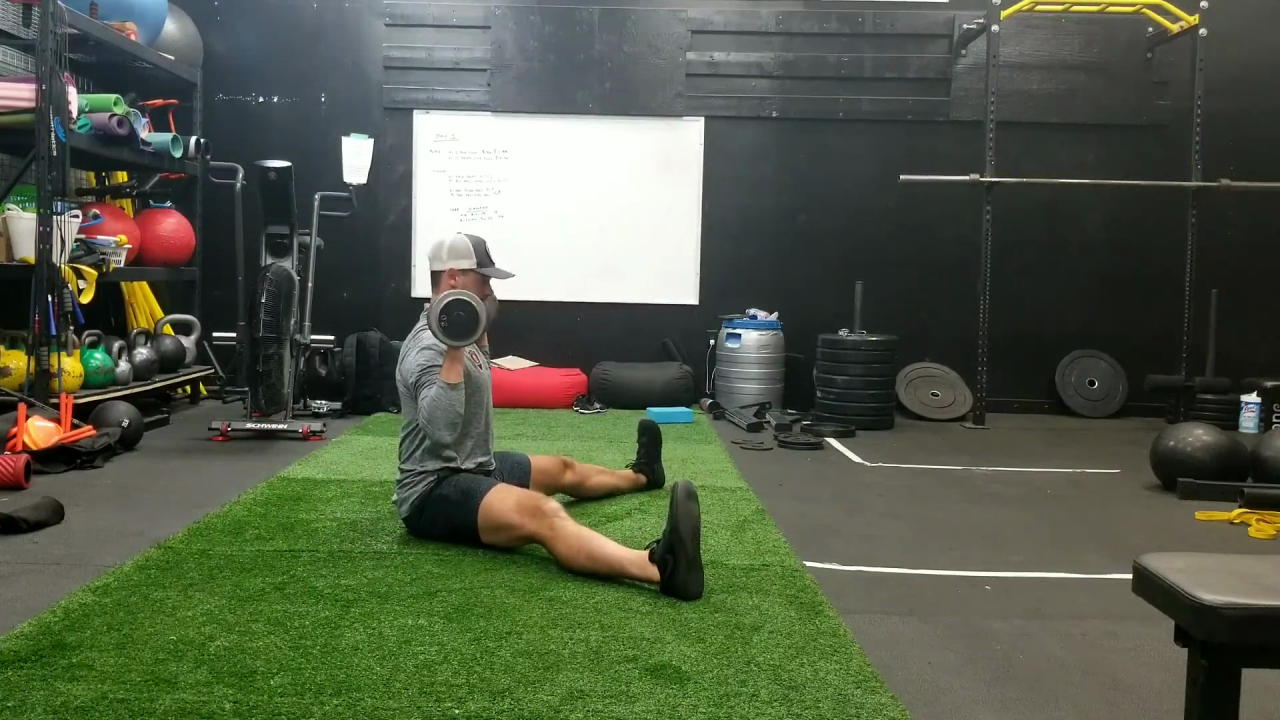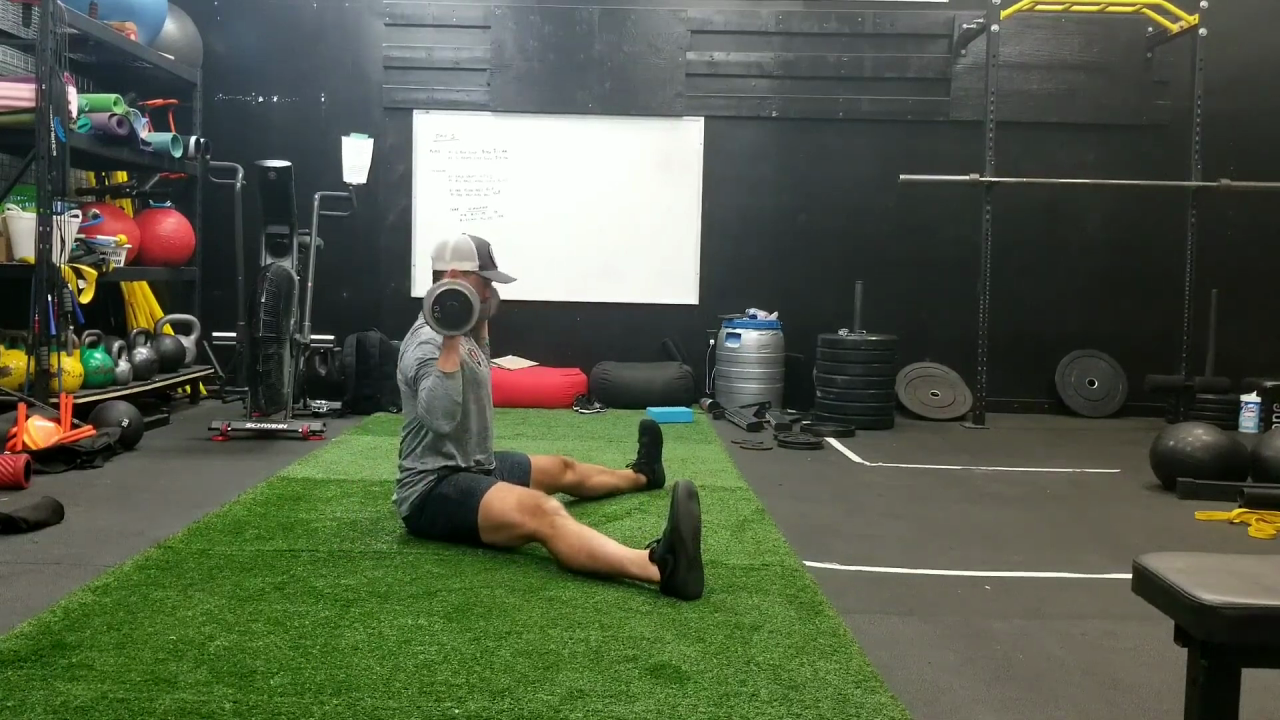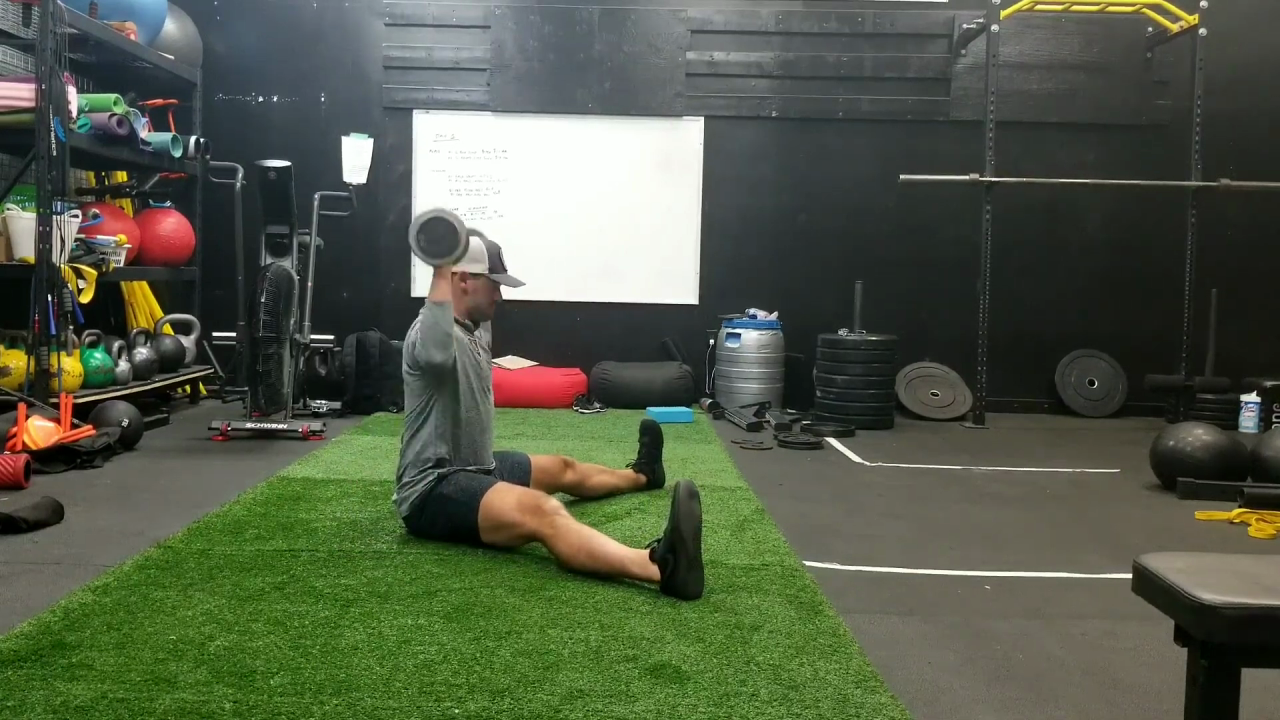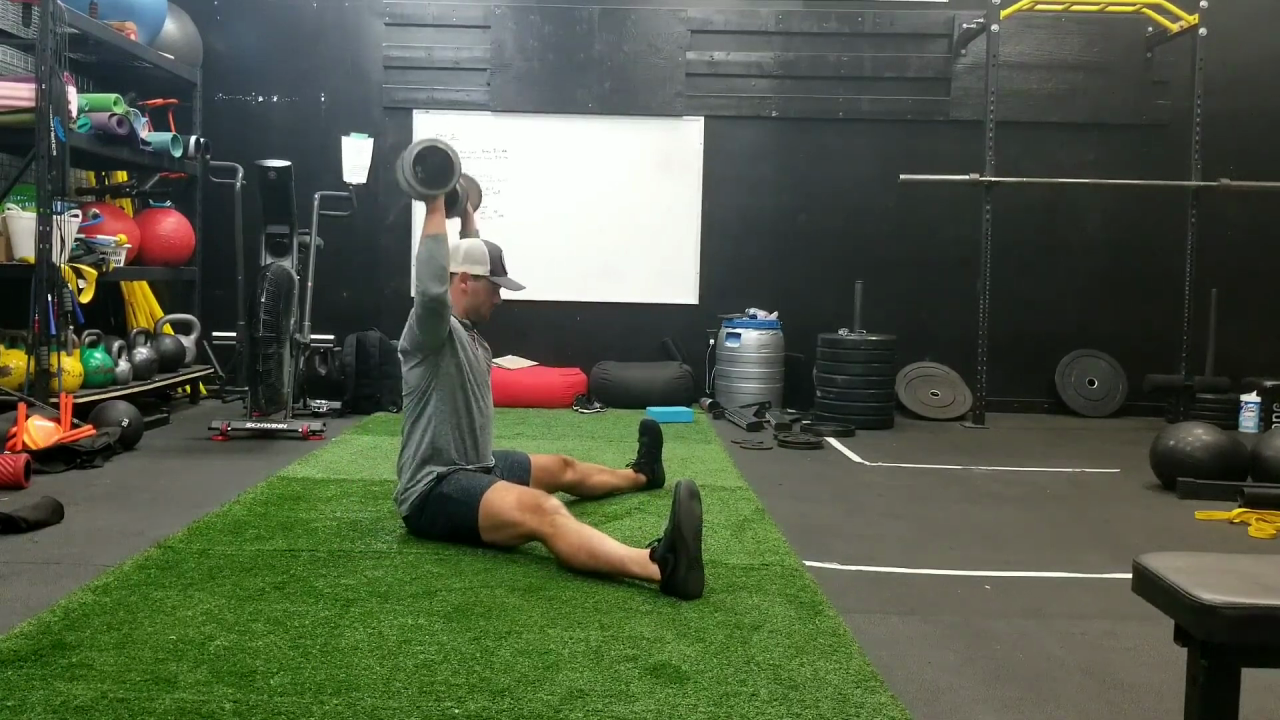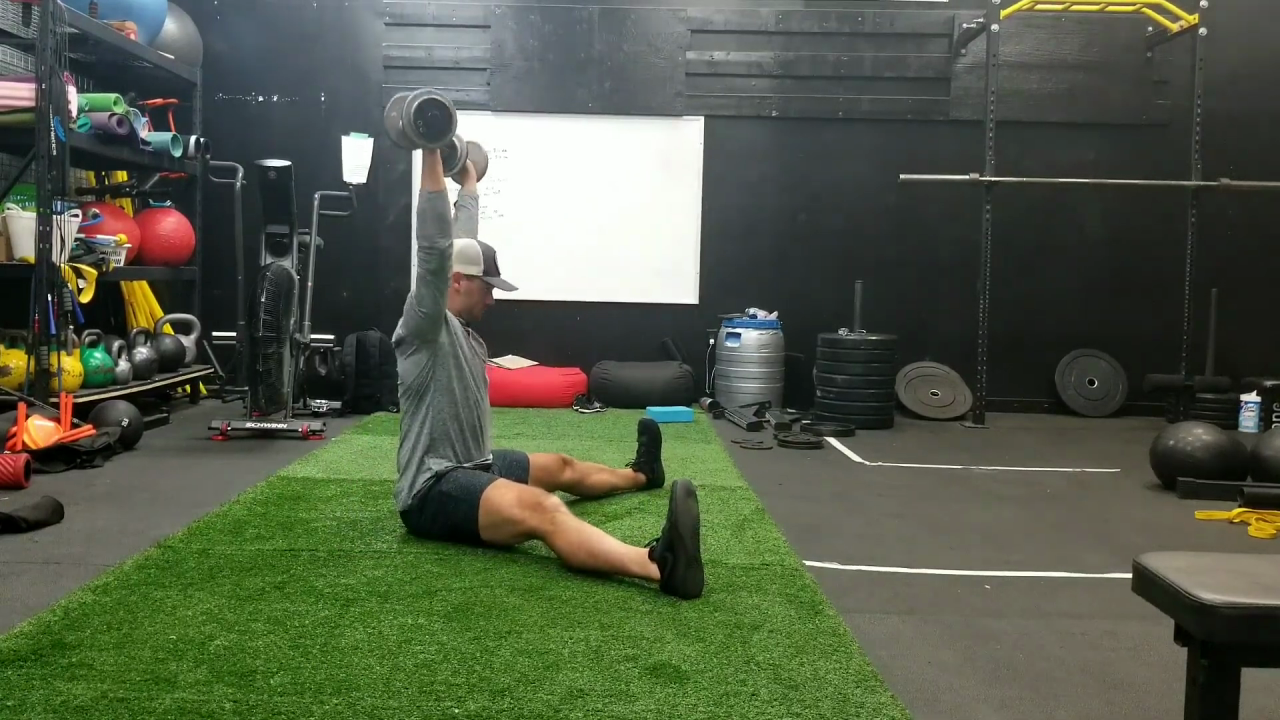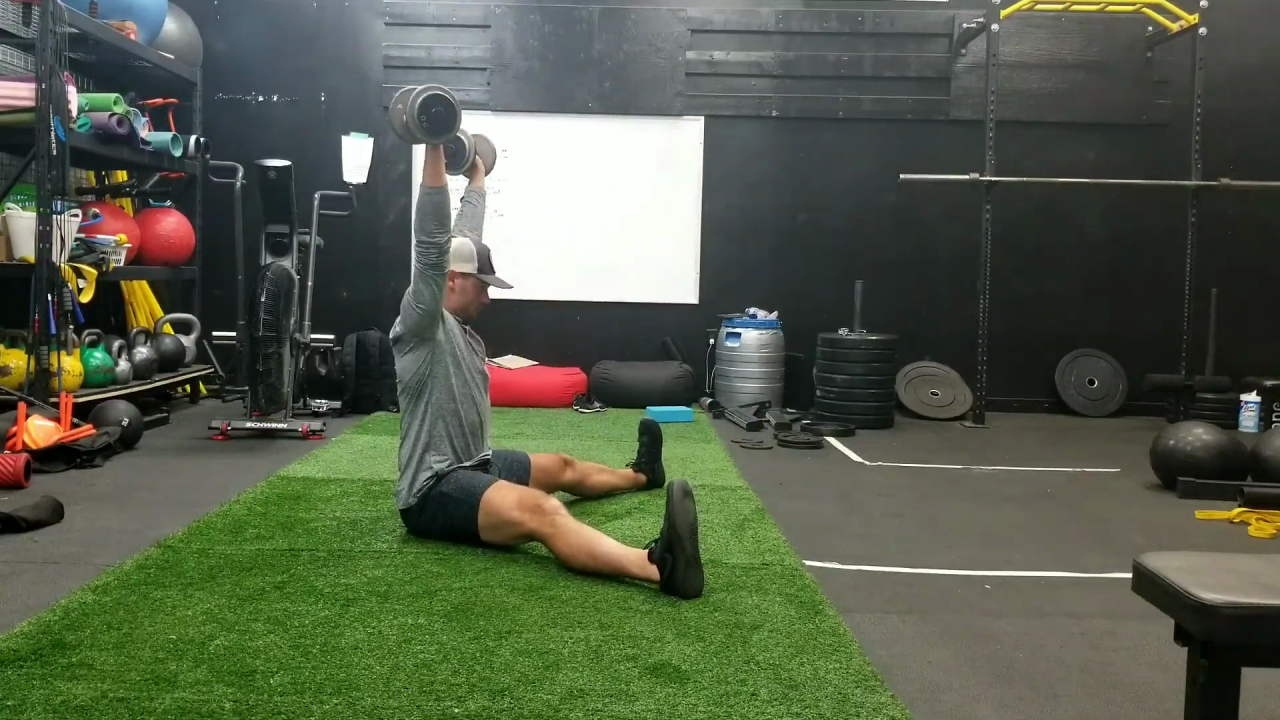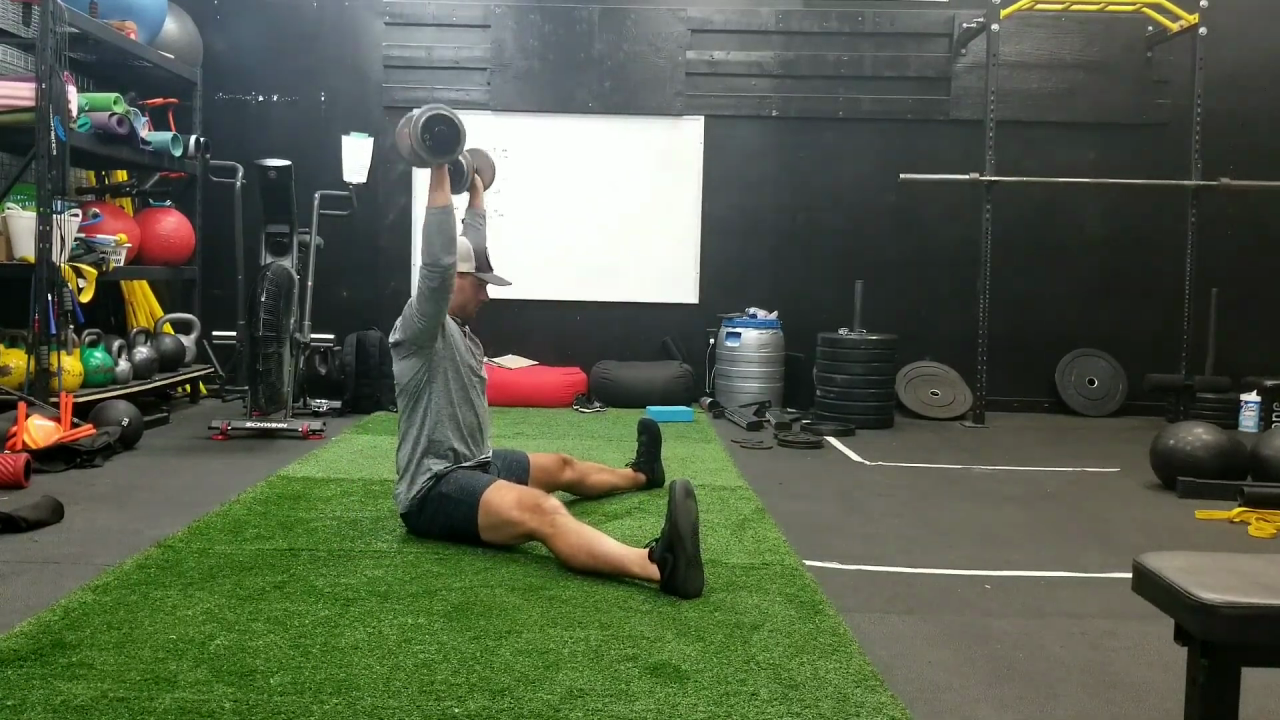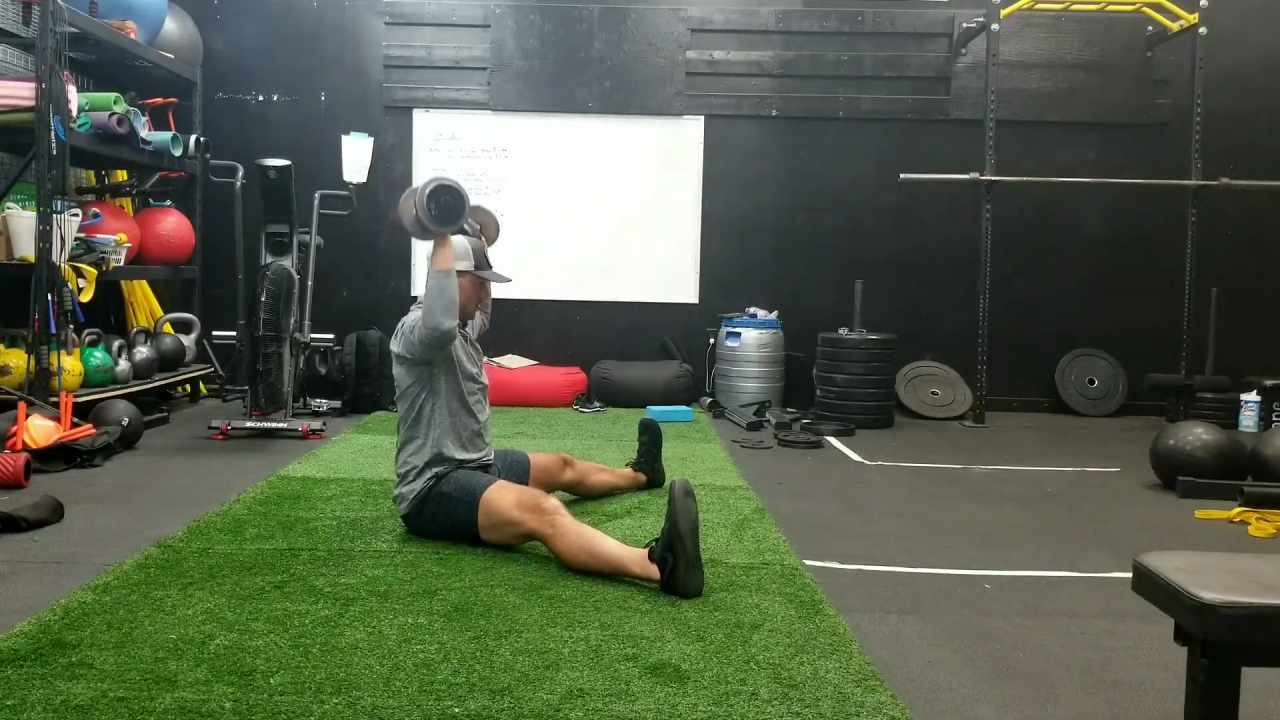
dt=0.3s
person 1, frame 1
right shoulder: (429, 346)
right elbow: (441, 428)
left wrist: (478, 335)
right wrist: (454, 351)
right hip: (433, 491)
left knee: (562, 469)
right knee: (542, 516)
left ankle: (642, 475)
right ankle: (661, 567)
person 1, frame 2
left shoulder: (451, 332)
right shoulder: (428, 342)
right elbow: (441, 418)
left wrist: (479, 329)
right wrist: (450, 342)
left hip: (471, 467)
right hip: (432, 490)
left knee: (561, 469)
right knee: (541, 513)
left ankle: (641, 475)
right ankle: (661, 566)
person 1, frame 3
left shoulder: (464, 329)
right shoulder: (429, 333)
right elbow: (437, 355)
left wrist: (470, 249)
right wrist: (442, 269)
left hip: (474, 468)
right hip: (434, 491)
left knee: (563, 469)
right knee: (542, 513)
left ankle: (641, 475)
right ankle: (661, 567)
person 1, frame 4
left shoulder: (460, 325)
right shoulder: (432, 326)
left elbow: (467, 254)
right elbow: (432, 287)
left wrist: (467, 216)
right wrist: (435, 205)
left hip: (473, 468)
right hip: (433, 491)
left knee: (563, 468)
right knee: (541, 511)
left ankle: (641, 475)
right ankle: (660, 567)
person 1, frame 5
left shoulder: (454, 325)
right shoulder: (425, 327)
left elbow: (461, 242)
right elbow: (434, 248)
left wrist: (468, 183)
right wrist: (431, 155)
left hip: (472, 467)
right hip: (434, 489)
left knee: (562, 467)
right knee: (540, 510)
left ankle: (641, 474)
person 1, frame 6
left shoulder: (452, 323)
right shoulder: (421, 324)
left elbow: (464, 237)
right elbow: (433, 241)
left wrist: (478, 176)
right wrist: (434, 148)
left hip: (472, 466)
right hip: (435, 490)
left knee: (563, 468)
right knee: (540, 512)
left ankle: (641, 474)
right ankle: (659, 566)
person 1, frame 7
left shoulder: (450, 322)
right shoulder: (419, 326)
left elbow: (464, 255)
right elbow: (437, 265)
left wrist: (475, 193)
right wrist: (439, 173)
left hip: (473, 464)
right hip: (433, 489)
left knee: (562, 467)
right knee: (540, 510)
left ankle: (641, 474)
right ankle: (659, 566)
person 1, frame 8
left shoulder: (456, 327)
right shoulder: (417, 327)
left elbow: (473, 315)
right elbow: (440, 323)
left wrist: (477, 244)
right wrist: (443, 240)
left hip: (472, 464)
right hip: (433, 488)
left knee: (562, 466)
right knee: (540, 510)
left ankle: (641, 474)
right ankle: (659, 566)
